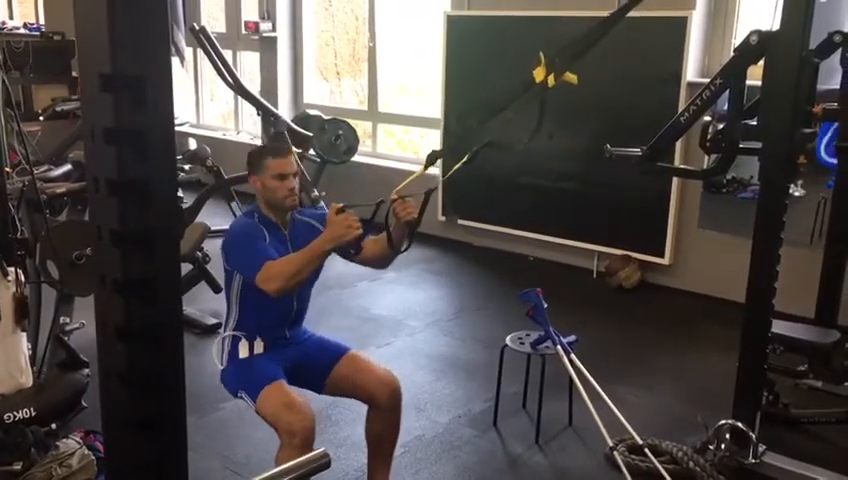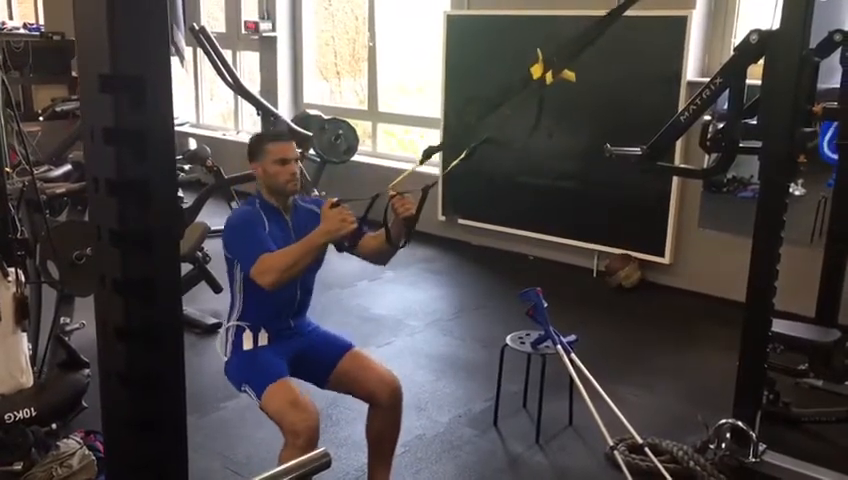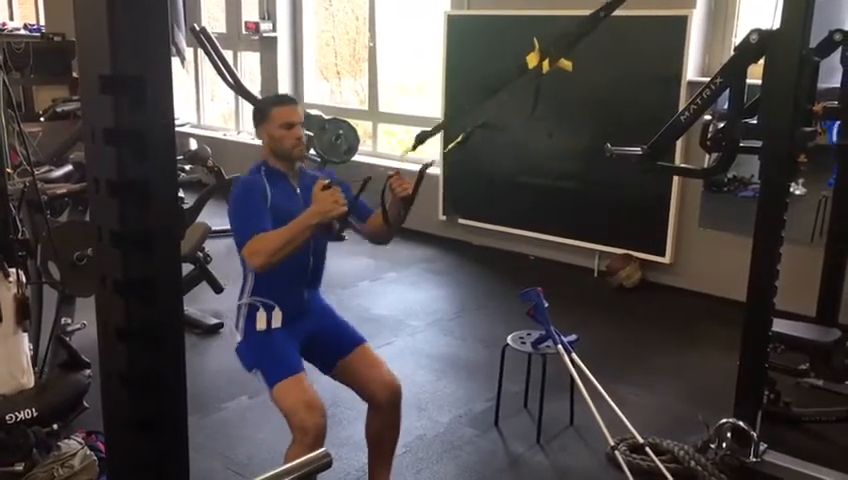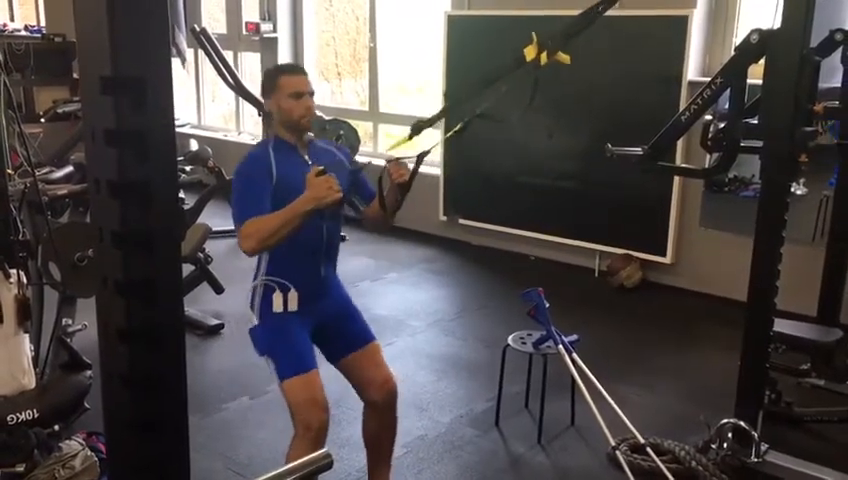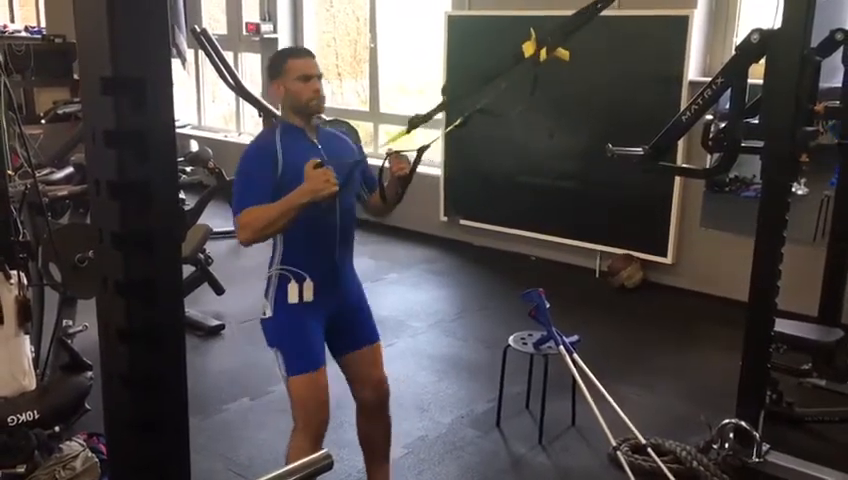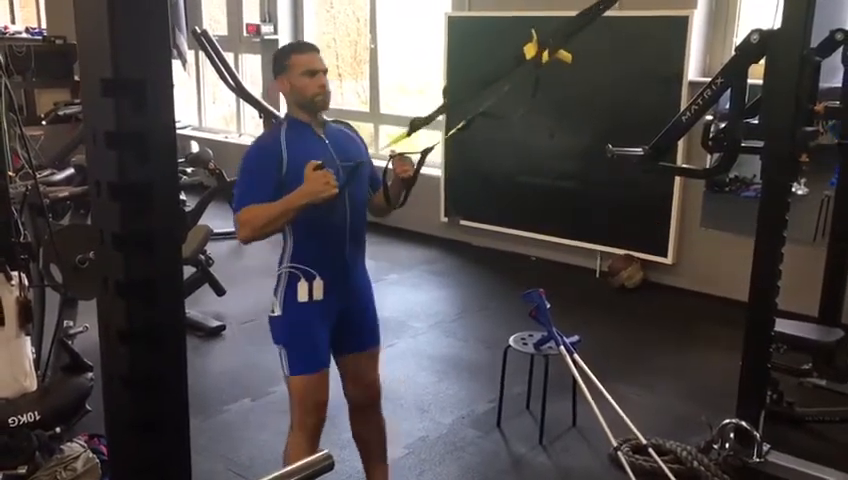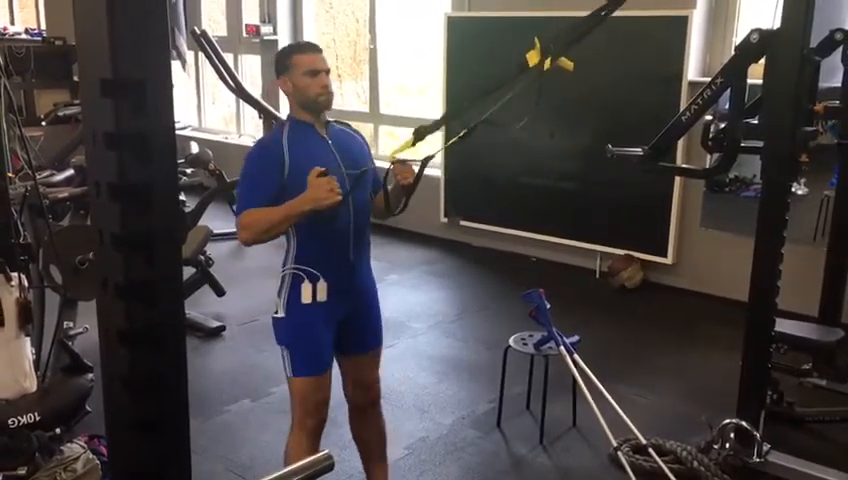
dt=0.2s
person 1, frame 1
left shoulder: (313, 222)
right shoulder: (243, 233)
left elbow: (375, 257)
right elbow: (274, 282)
left wrist: (400, 227)
right wrist: (329, 240)
left hip: (297, 340)
right hip: (249, 352)
left knee: (386, 389)
right knee: (299, 425)
person 1, frame 2
left shoulder: (316, 209)
right shoulder: (245, 221)
left elbow: (376, 253)
right elbow: (267, 275)
left wrist: (399, 223)
right wrist: (322, 235)
left hip: (302, 330)
right hip: (253, 341)
left knee: (387, 390)
right knee: (303, 424)
person 1, frame 3
left shoulder: (324, 180)
right shoulder: (250, 190)
left elbow: (377, 233)
right elbow: (256, 257)
left wrist: (397, 203)
right wrist: (313, 215)
left hip: (314, 310)
right hip: (265, 321)
left knee: (386, 392)
right knee: (310, 423)
person 1, frame 4
left shoulder: (335, 155)
right shoulder: (258, 164)
left elbow: (376, 217)
right elbow: (250, 240)
left wrist: (395, 188)
right wrist: (307, 201)
left hip: (330, 293)
right hip: (281, 302)
left knee: (382, 392)
right knee: (313, 420)
person 1, frame 5
left shoulder: (343, 142)
right shoulder: (265, 151)
left elbow: (378, 207)
right elbow: (246, 230)
left wrist: (396, 180)
right wrist: (303, 193)
left hip: (345, 286)
right hip: (295, 293)
left knee: (375, 394)
right knee: (312, 419)
person 1, frame 6
left shoulder: (349, 138)
right shoulder: (270, 148)
left elbow: (378, 206)
right elbow: (245, 227)
left wrist: (399, 181)
right wrist: (303, 195)
left hip: (354, 285)
right hip: (304, 291)
left knee: (367, 398)
right knee: (309, 417)
person 1, frame 7
left shoulder: (352, 138)
right shoulder: (273, 149)
left elbow: (377, 208)
right elbow: (246, 230)
left wrist: (399, 187)
right wrist: (306, 201)
left hip: (359, 287)
right hip: (308, 293)
left knee: (366, 400)
right knee: (310, 419)
